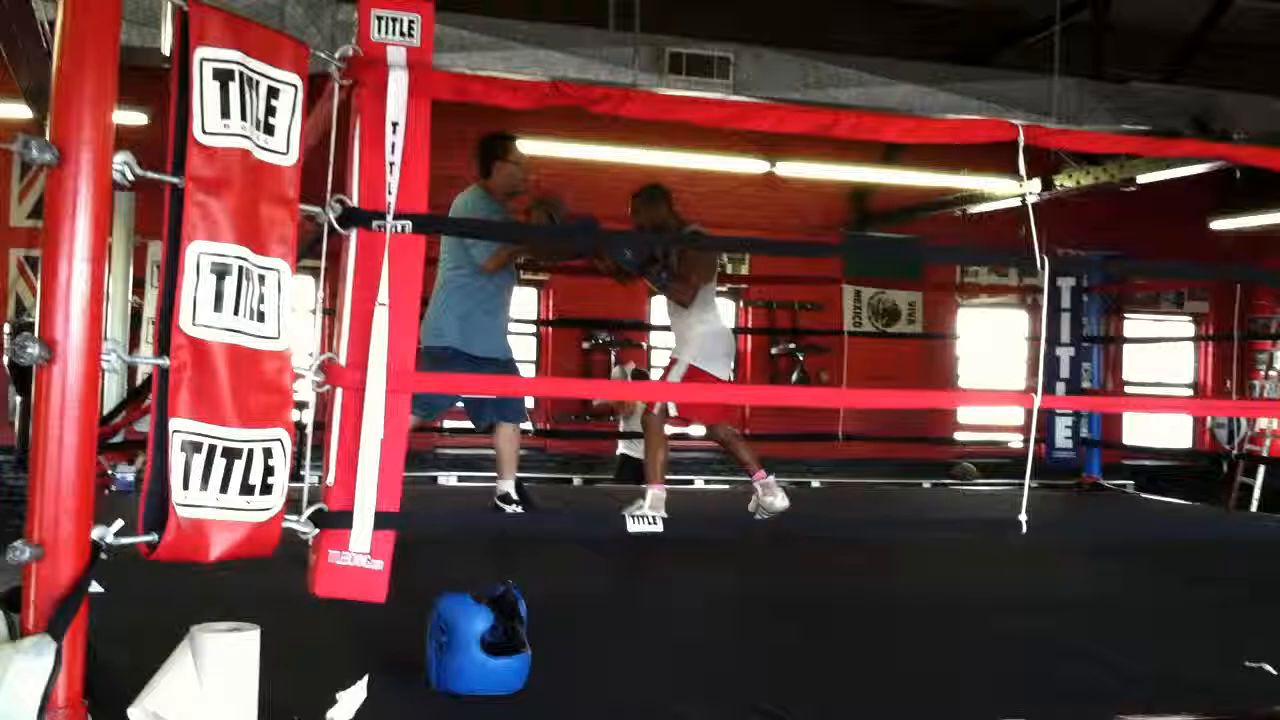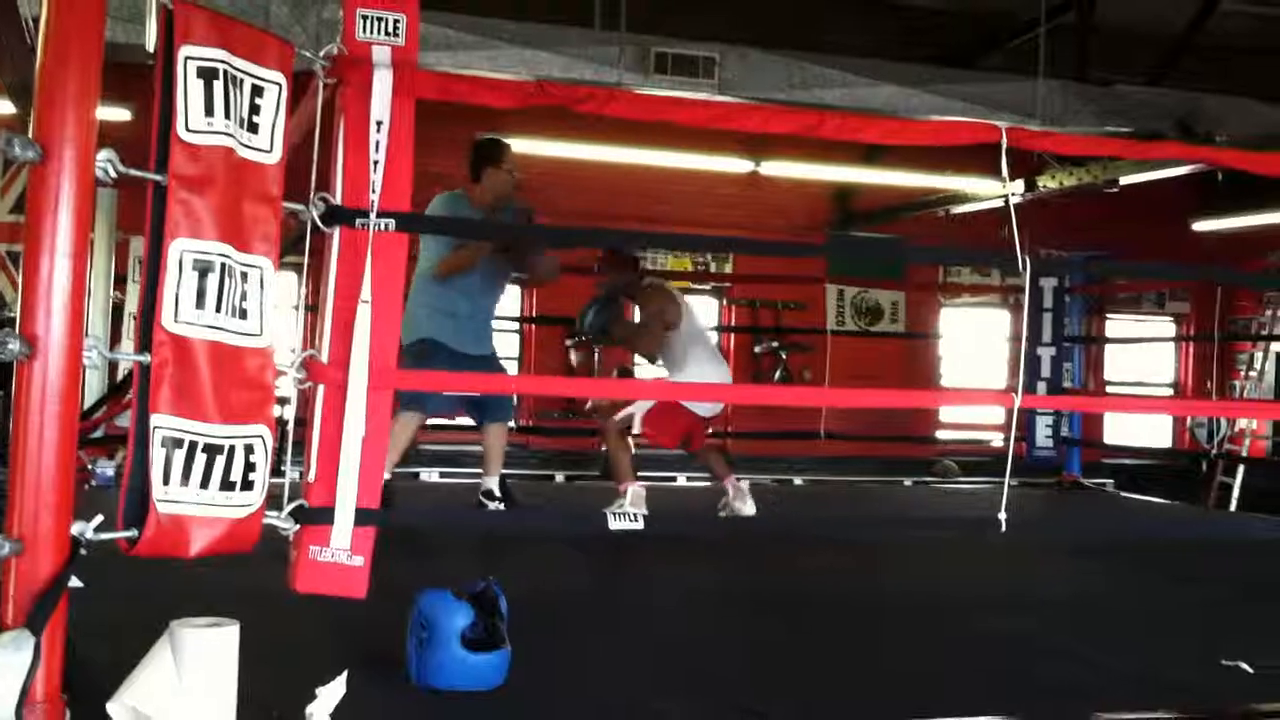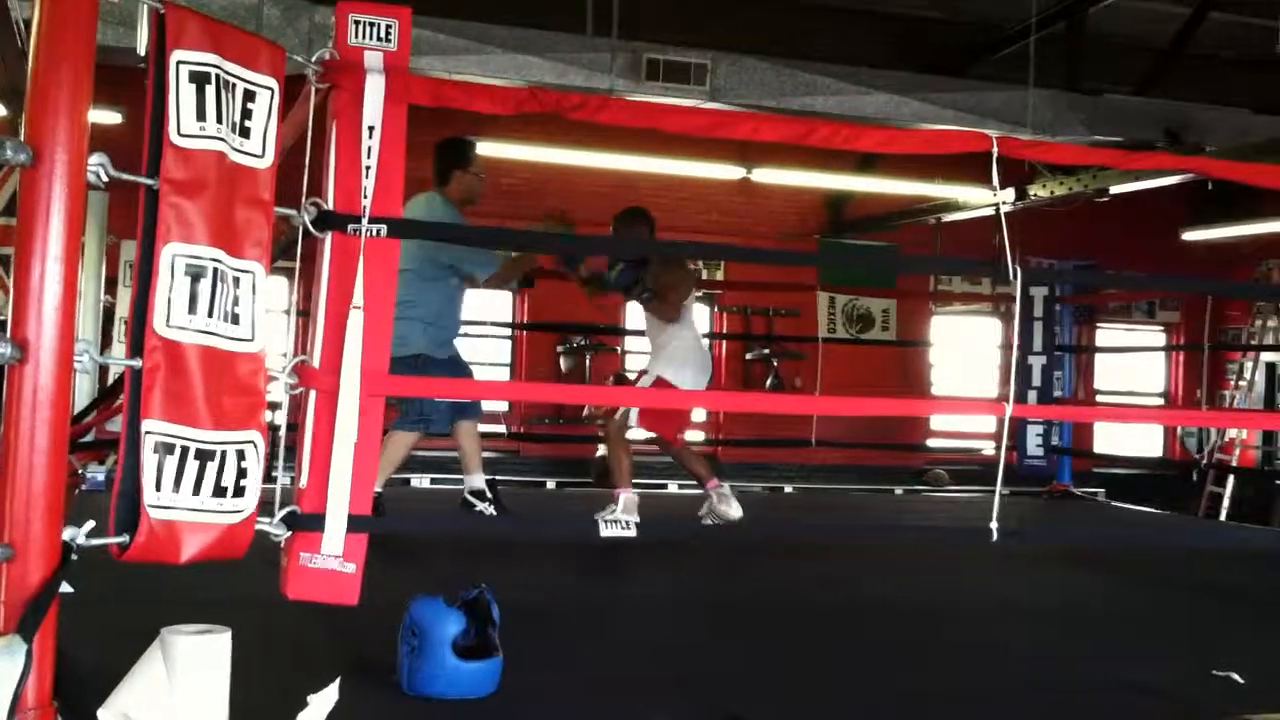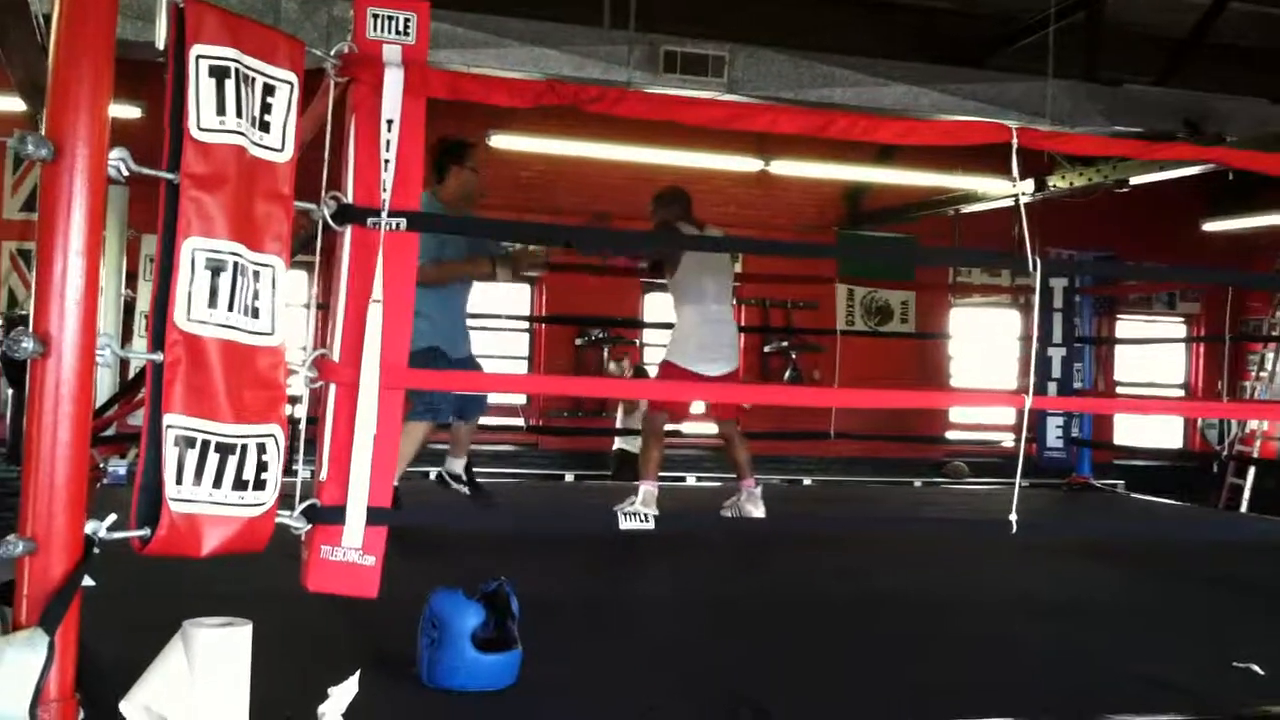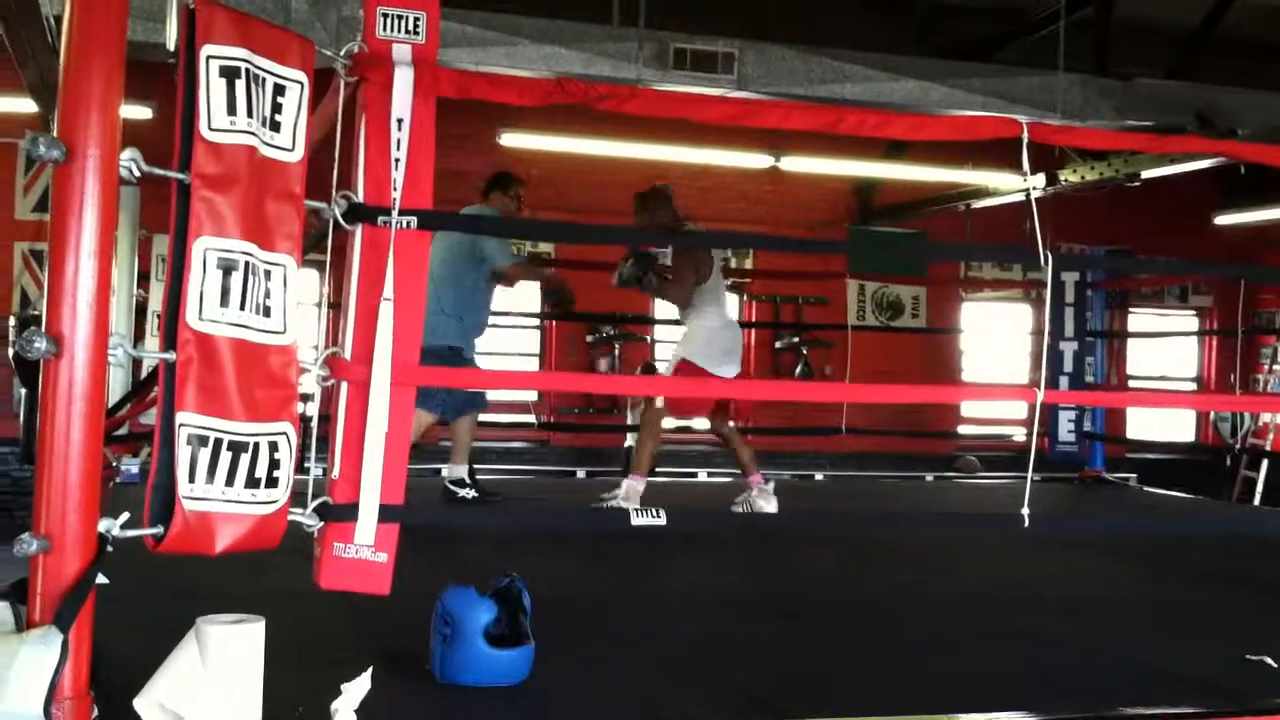
dt=0.3s
person 1, frame 1
left shoulder: (499, 210)
right shoulder: (472, 202)
right elbow: (490, 259)
left hip: (489, 337)
right hip: (453, 332)
left knee: (508, 409)
right knee: (419, 406)
left ankle: (507, 493)
person 1, frame 2
left shoulder: (508, 217)
right shoulder: (445, 206)
left elbow: (538, 272)
right elbow: (441, 266)
right wrist: (490, 240)
left hip: (476, 338)
right hip: (434, 330)
left knee: (498, 406)
right knee: (419, 404)
left ankle: (492, 488)
person 1, frame 3
left shoulder: (435, 209)
right shoulder: (437, 216)
left elbow: (471, 269)
right elbow: (494, 272)
left wrist: (516, 266)
right wrist: (540, 254)
left hip: (434, 339)
right hip: (413, 338)
left knee: (464, 406)
right knee: (418, 418)
left ankle: (477, 490)
right ankle: (367, 493)
person 1, frame 4
left shoulder: (464, 219)
right shoulder: (421, 210)
left elbow: (503, 260)
right elbow: (423, 272)
right wrist: (485, 267)
left hip: (451, 335)
right hip: (423, 333)
left knee: (471, 401)
right knee: (429, 410)
left ankle: (455, 470)
person 1, frame 5
right shoulder: (484, 219)
left elbow: (491, 273)
right elbow: (508, 268)
left wrist: (509, 271)
right wrist: (548, 277)
left hip: (449, 333)
right hip: (439, 333)
left knee: (468, 400)
right knee: (433, 403)
left ankle: (458, 481)
person 2, frame 1
left shoulder: (696, 244)
right shoulder: (666, 244)
left elbow: (686, 297)
left wrist: (656, 269)
left hip: (702, 346)
right hip: (701, 346)
left knee: (654, 416)
right knee: (721, 427)
left ankle: (652, 500)
right ankle: (768, 490)
person 2, frame 2
left shoulder: (650, 296)
right shoulder: (655, 291)
left elbow: (650, 347)
right elbow: (655, 349)
left wrist: (613, 331)
right wrist: (620, 329)
left hip: (693, 382)
right hip: (712, 377)
left knee: (612, 426)
right knee: (692, 439)
left ankle: (631, 499)
right ankle: (738, 495)
person 2, frame 3
left shoulder: (666, 262)
right shoulder: (652, 262)
left elbow: (672, 313)
left wrist: (638, 291)
right wrist: (591, 279)
left hip: (675, 364)
right hip: (692, 364)
left knee: (615, 426)
right knee: (670, 441)
left ankle: (624, 505)
right ankle: (721, 498)
person 2, frame 4
left shoulder: (671, 235)
right shoulder: (716, 236)
left hip: (692, 342)
right hip: (726, 342)
left knee: (655, 419)
right knee: (728, 425)
left ankle: (644, 499)
right ankle: (750, 497)
person 2, frame 5
left shoulder: (690, 245)
left elbow: (681, 298)
left wrist: (647, 280)
right wrist: (650, 276)
left hip: (705, 345)
right hip: (724, 343)
left knee: (653, 414)
right knee: (721, 426)
left ankle: (629, 493)
right ankle: (761, 492)
